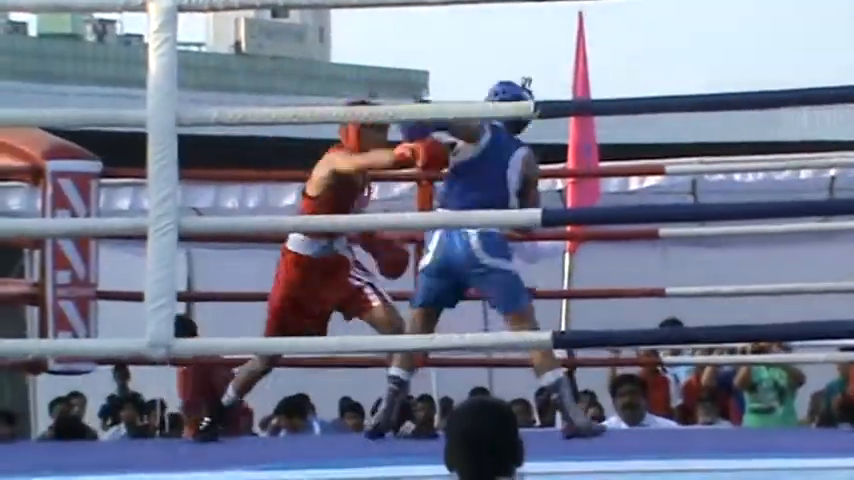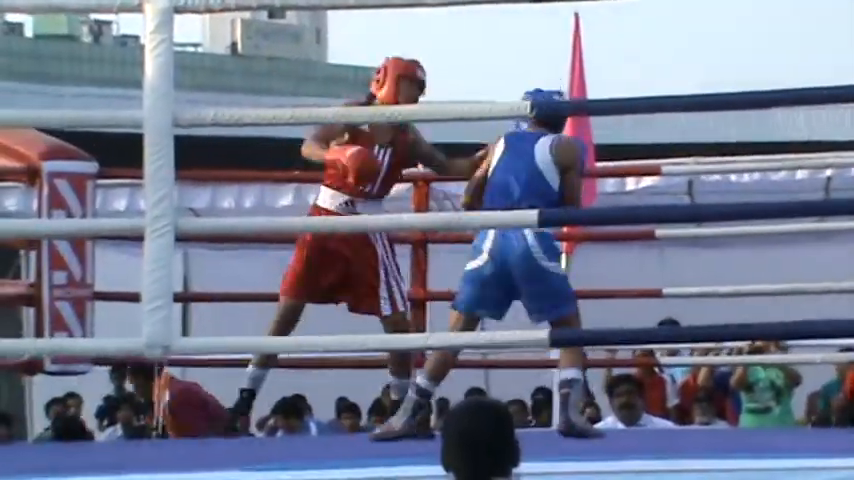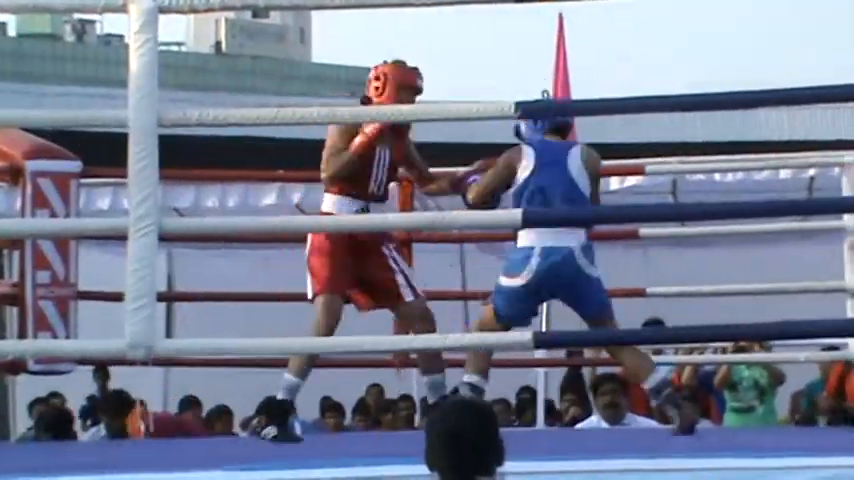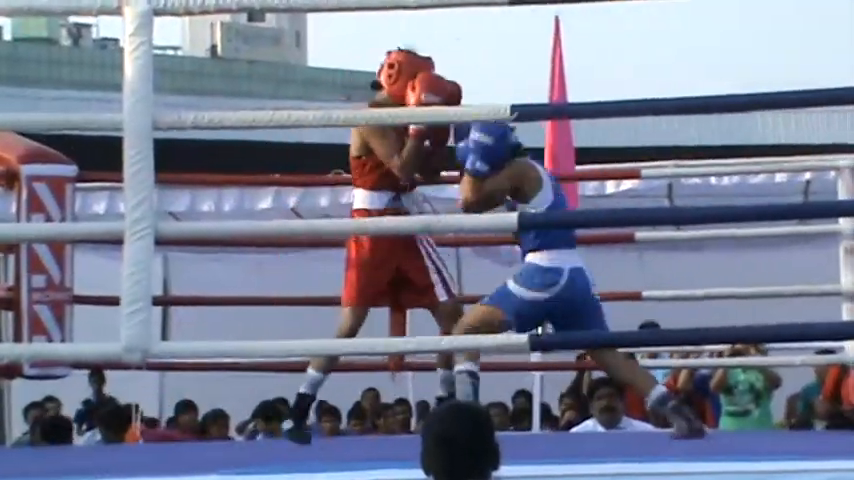
dt=0.2s
person 1, frame 1
left shoulder: (360, 174)
right shoulder: (335, 162)
right elbow: (356, 162)
left wrist: (380, 245)
right wrist: (400, 153)
left hip: (337, 260)
right hip: (301, 263)
left knee: (390, 320)
right knee: (268, 357)
right ankle: (220, 413)
person 1, frame 2
left shoulder: (407, 134)
left elbow: (445, 167)
right elbow: (311, 144)
left wrist: (480, 164)
right wrist: (336, 155)
left hip: (367, 232)
left knee: (398, 323)
right knee: (286, 315)
right ankle: (246, 397)
person 1, frame 3
left shoulder: (397, 132)
right shoulder: (347, 125)
left elbow: (428, 183)
right elbow: (329, 175)
right wrist: (362, 141)
left hip: (373, 233)
right hip: (334, 232)
left knee: (422, 318)
right knee: (327, 321)
person 1, frame 4
right shoulder: (370, 118)
left elbow: (423, 172)
right elbow: (405, 168)
left wrist: (440, 133)
right wrist: (420, 125)
left knee: (451, 315)
right knee: (352, 322)
right ankle: (301, 408)
person 2, frame 1
left shoulder: (480, 129)
right shoulder: (526, 157)
right elbow: (528, 212)
left wrist: (419, 126)
left hip: (443, 241)
right hip: (485, 243)
left knee: (419, 331)
right knee: (526, 328)
left ankle: (387, 412)
right ankle: (569, 411)
person 2, frame 2
left shoulder: (502, 144)
right shoulder: (563, 149)
left elbow: (469, 201)
right elbow: (573, 206)
left hip: (491, 246)
right hip: (534, 247)
left knee: (454, 335)
right knee: (569, 329)
left ankle: (408, 415)
right ankle: (571, 414)
person 2, frame 3
left shoulder: (518, 154)
right shoulder: (586, 155)
left elbow: (475, 198)
left wrist: (474, 180)
left hip: (532, 257)
right hip: (575, 258)
left knee: (484, 334)
person 2, frame 4
left shoulder: (518, 169)
right shoulder: (532, 172)
left elbow: (469, 202)
left wrist: (474, 159)
left hip: (547, 276)
right hip: (575, 277)
left knee: (466, 331)
right knee: (612, 358)
right ankle: (683, 417)
